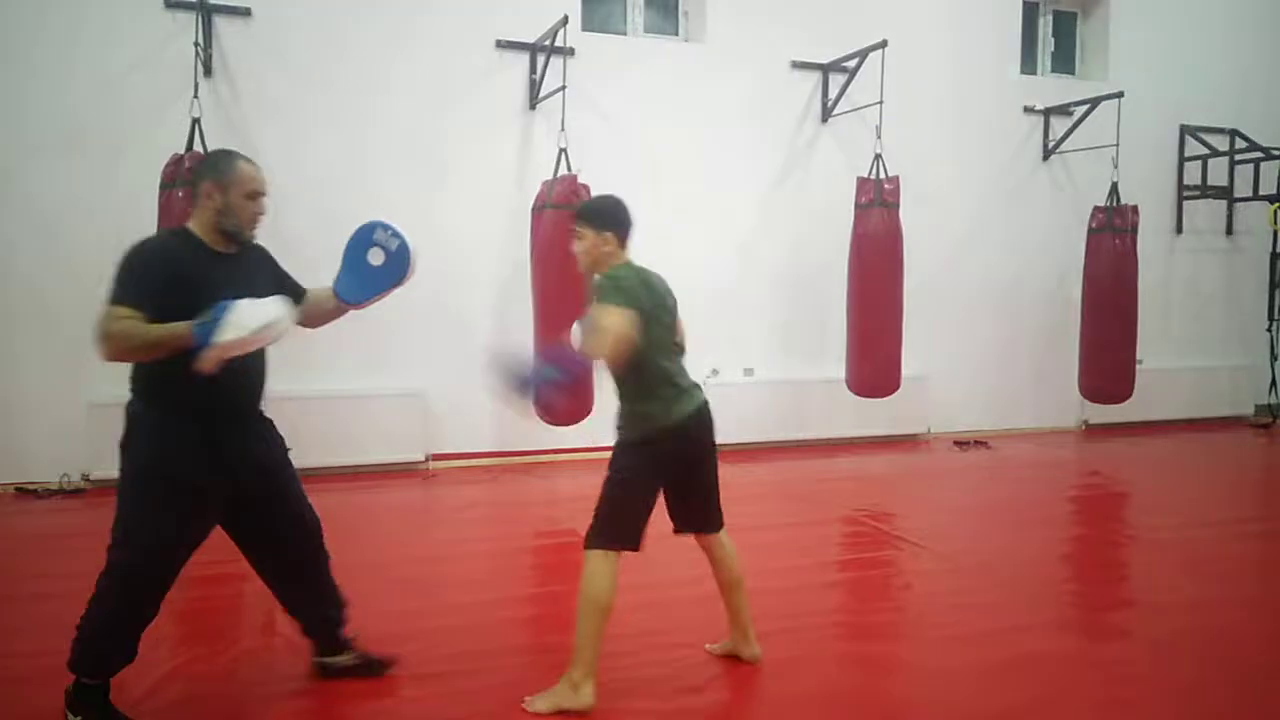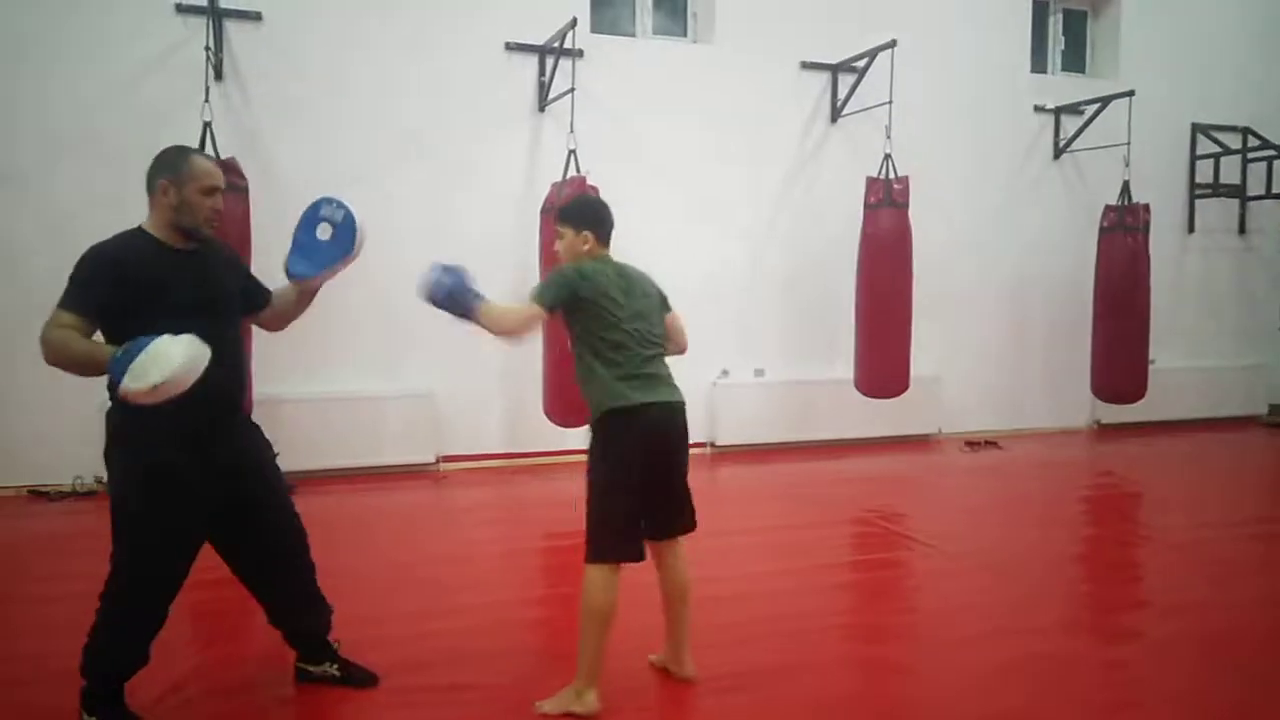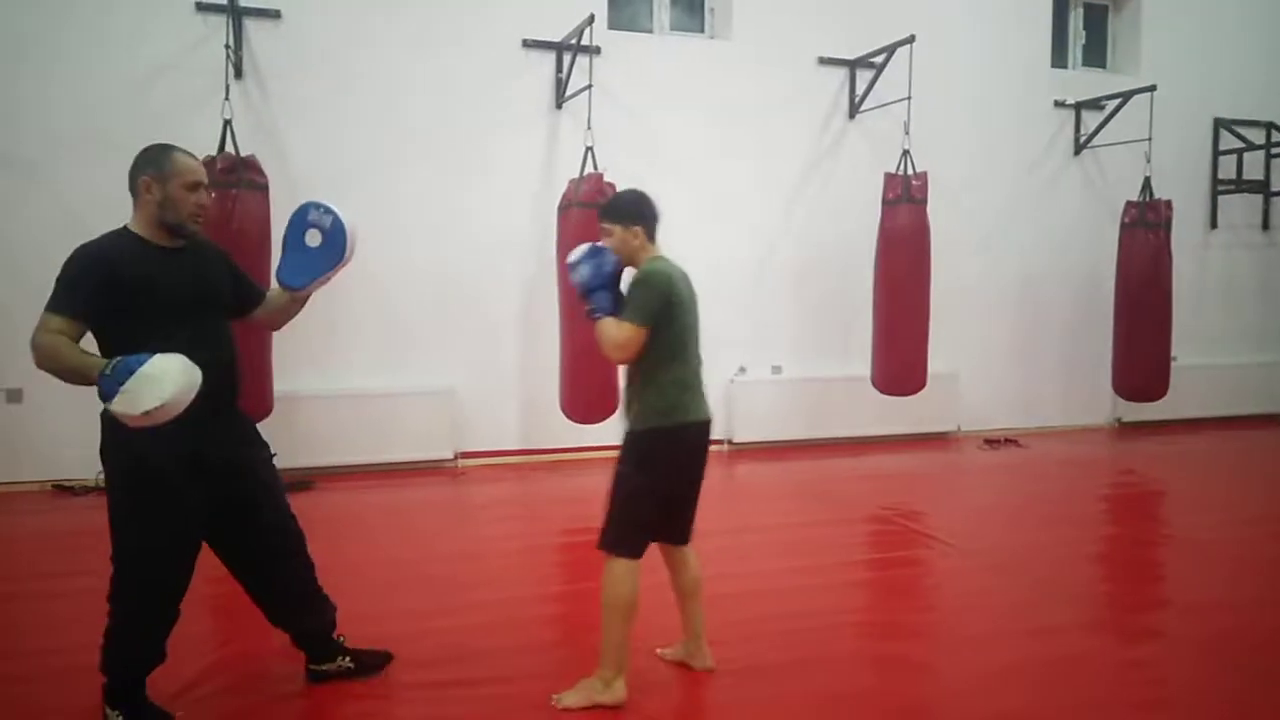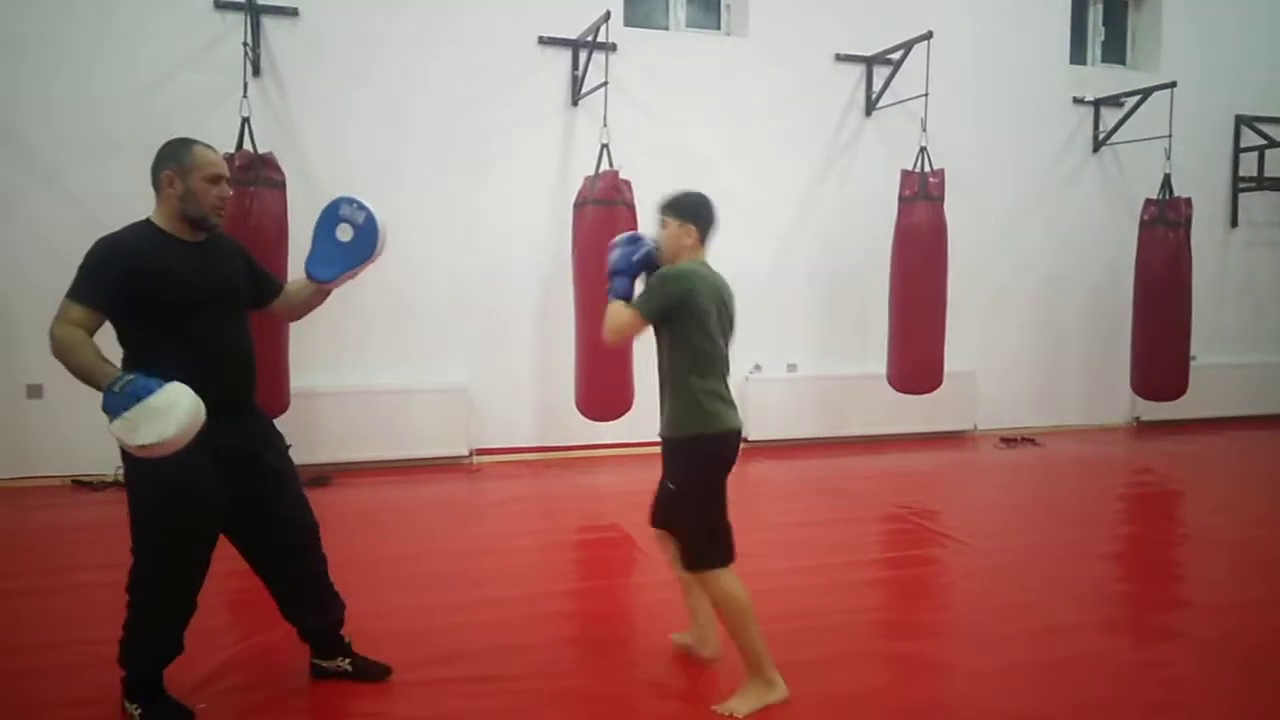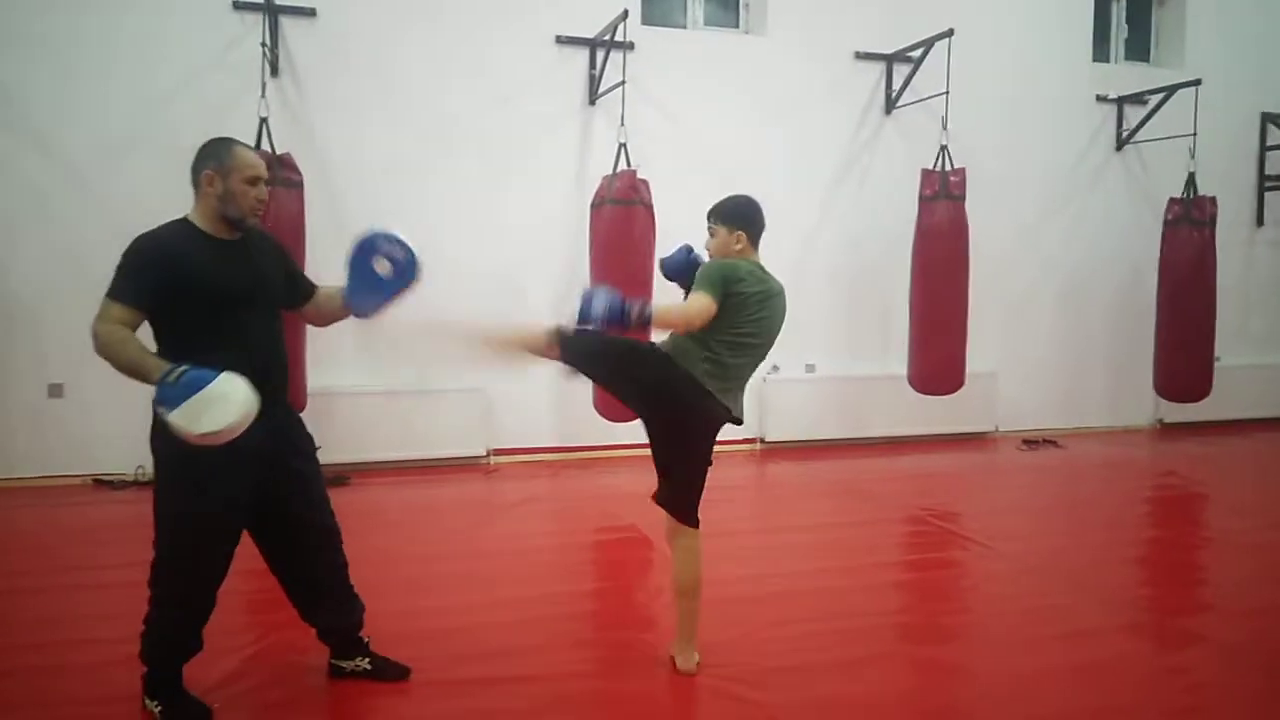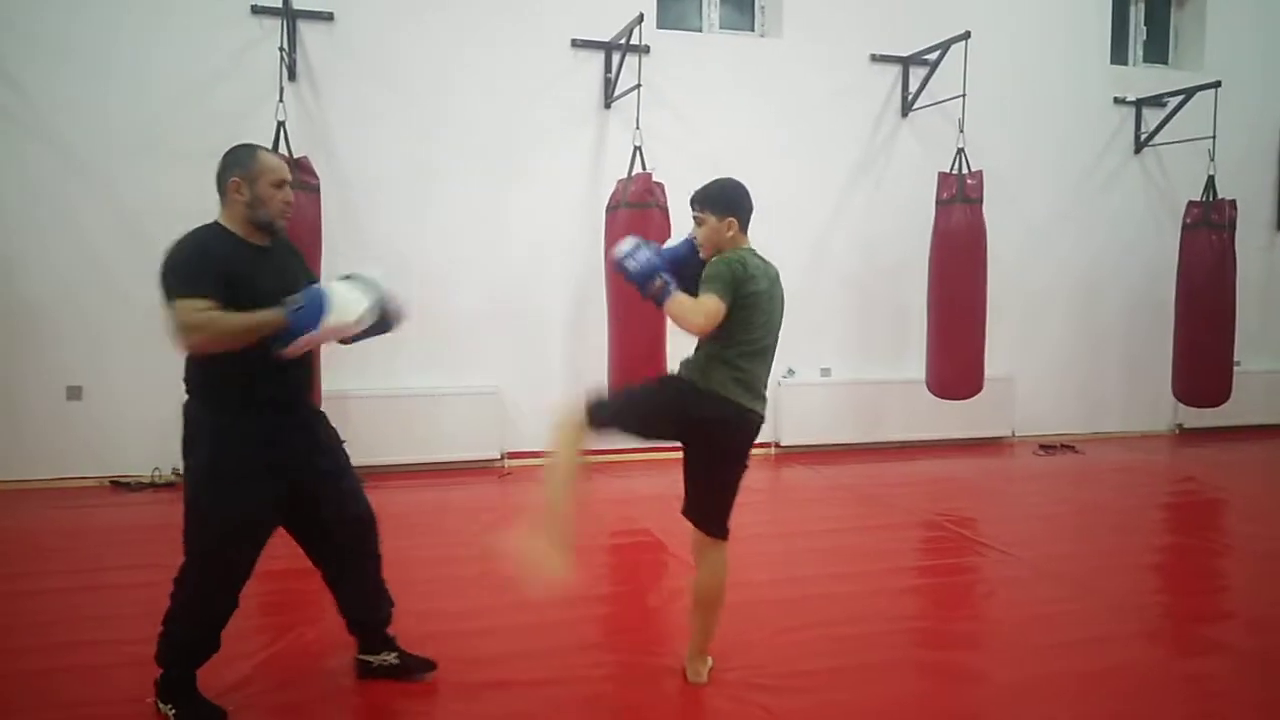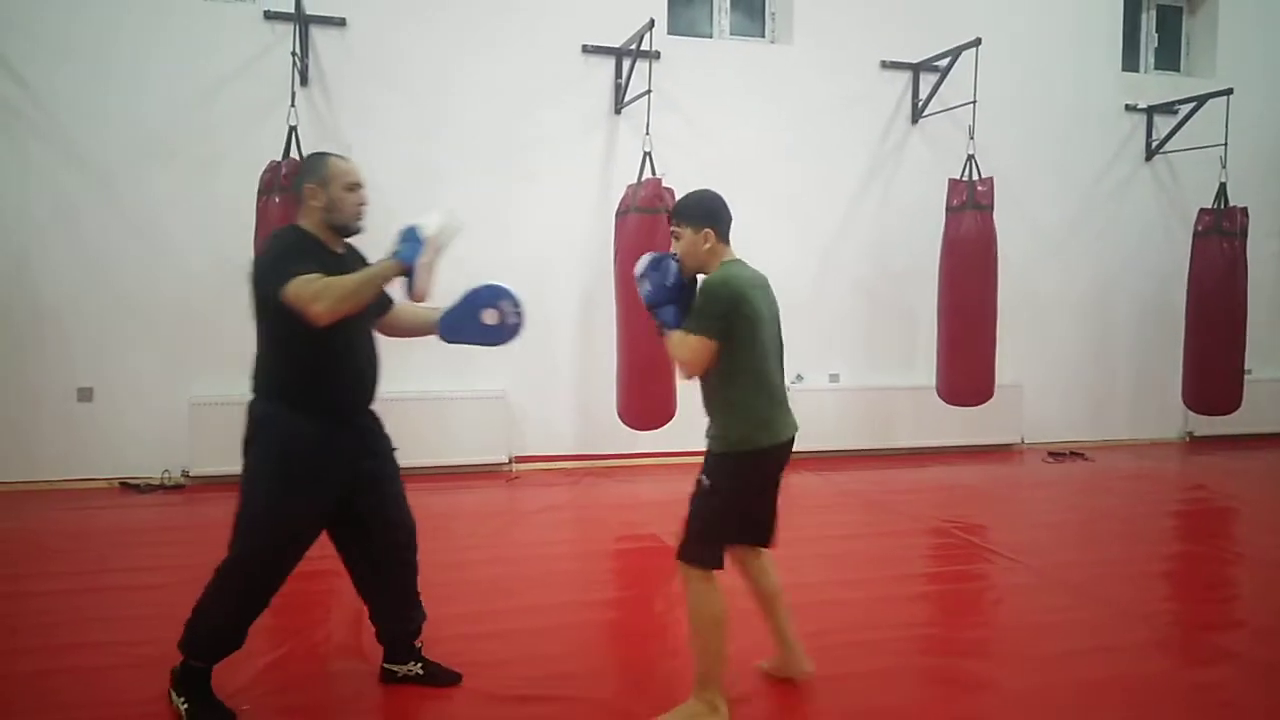
dt=0.3s
person 1, frame 1
left shoulder: (253, 259)
right shoulder: (157, 257)
left elbow: (308, 310)
right elbow: (115, 340)
right wrist: (197, 330)
left hip: (243, 434)
right hip: (170, 442)
left knee: (295, 537)
right knee: (140, 567)
left ankle: (332, 645)
person 1, frame 2
left shoulder: (217, 258)
right shoulder: (113, 259)
left elbow: (273, 315)
right elbow: (56, 340)
left wrist: (314, 276)
right wrist: (116, 357)
left hip: (230, 434)
right hip: (156, 446)
left knee: (281, 543)
right knee: (145, 573)
left ankle: (315, 654)
person 1, frame 3
left shoulder: (207, 256)
right shoulder: (100, 260)
left elbow: (267, 314)
right elbow: (47, 343)
right wrist: (105, 373)
left hip: (226, 434)
right hip: (149, 446)
left knee: (276, 542)
right knee: (150, 572)
left ankle: (324, 650)
person 1, frame 4
left shoulder: (225, 250)
right shoulder: (122, 253)
left elbow: (286, 304)
right elbow: (66, 331)
right wrist: (113, 381)
left hip: (244, 427)
left knee: (293, 537)
right knee: (169, 563)
left ankle: (329, 649)
person 1, frame 5
left shoulder: (263, 249)
right shoulder: (160, 251)
left elbow: (316, 307)
right elbow: (108, 331)
right wrist: (164, 374)
left hip: (274, 427)
right hip: (200, 436)
left knee: (314, 539)
right knee: (191, 562)
left ankle: (347, 648)
person 1, frame 6
left shoulder: (283, 250)
right shoulder: (198, 252)
right elbow: (194, 330)
right wrist: (284, 315)
left hip: (298, 425)
right hip: (230, 434)
left knee: (352, 529)
right knee: (215, 562)
left ankle: (375, 646)
person 1, frame 7
left shoulder: (350, 256)
right shoulder: (285, 250)
left elbow: (388, 319)
right elbow: (322, 308)
right wrist: (395, 263)
left hip: (355, 429)
right hip: (292, 435)
left knee: (392, 540)
right knee: (259, 559)
left ankle: (402, 654)
person 2, frame 1
left shoulder: (615, 283)
right shoulder: (653, 282)
left elbow: (615, 337)
left wrist: (563, 363)
left hip: (650, 433)
right hip: (693, 418)
left knee: (601, 548)
right knee: (710, 532)
right ankle: (745, 639)
person 2, frame 2
left shoulder: (574, 278)
right shoulder: (642, 282)
left elbow: (513, 323)
right elbow: (678, 341)
left wrist: (460, 296)
left hip: (622, 421)
right hip: (667, 412)
left knee: (603, 560)
right knee: (668, 543)
right ankle: (679, 655)
person 2, frame 3
left shoulder: (649, 280)
right shoulder: (672, 276)
left elbow: (619, 349)
left wrist: (598, 298)
right wrist: (610, 294)
left hip: (658, 431)
right hip: (692, 424)
left knee: (621, 553)
right knee: (676, 542)
left ankle: (608, 680)
right ankle: (695, 646)
person 2, frame 4
left shoulder: (672, 278)
right shoulder: (714, 284)
left elbow: (615, 331)
left wrist: (620, 278)
left hip: (695, 436)
right hip: (723, 430)
left knee: (705, 563)
right knee: (668, 529)
right ankle: (701, 634)
person 2, frame 5
left shoulder: (720, 271)
right shoulder: (776, 295)
left elbow: (692, 318)
left wrist: (633, 312)
left hip: (666, 377)
right hip: (708, 409)
left knee: (553, 339)
right knee: (683, 526)
right ankle: (685, 648)
person 2, frame 6
left shoulder: (728, 266)
right shoulder: (770, 275)
left elbow: (700, 321)
left wrist: (659, 281)
right wrist: (690, 274)
left hip: (693, 396)
right hip: (740, 417)
left knee: (578, 421)
right knee: (711, 538)
left ankle: (550, 536)
right ankle: (697, 658)
person 2, frame 7
left shoulder: (718, 286)
right shoulder: (753, 280)
left elbow: (690, 362)
left wrist: (666, 309)
right wrist: (685, 300)
left hip: (741, 444)
right hip: (772, 437)
left knee: (698, 564)
right knee: (747, 546)
right ankle: (791, 655)
